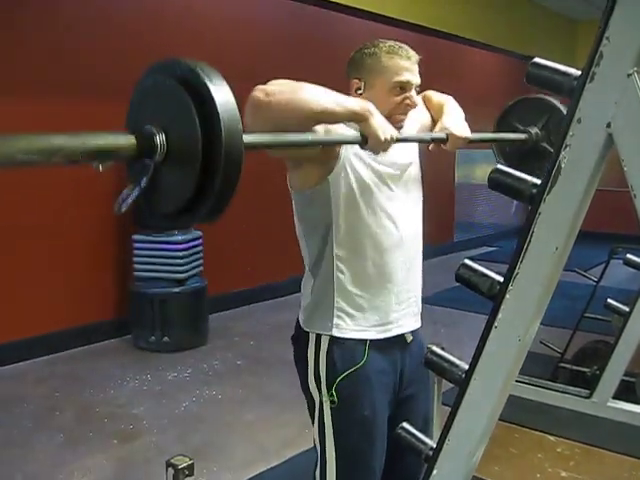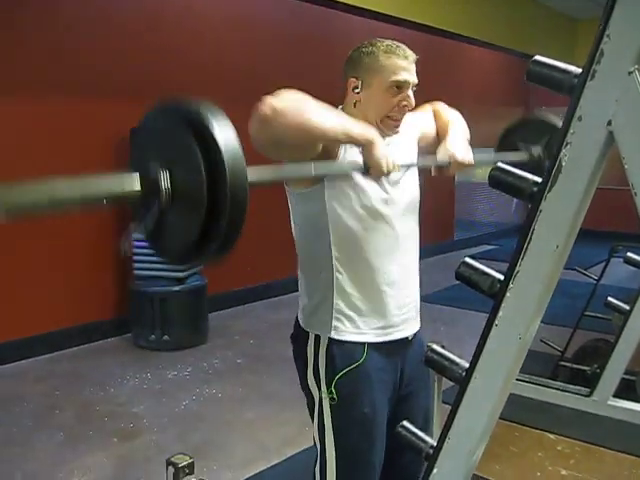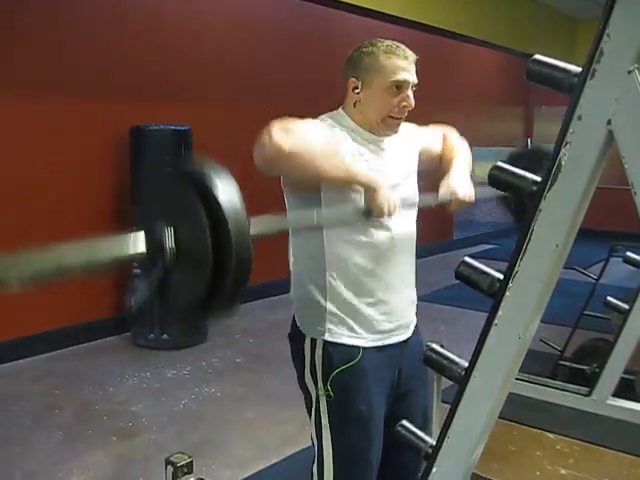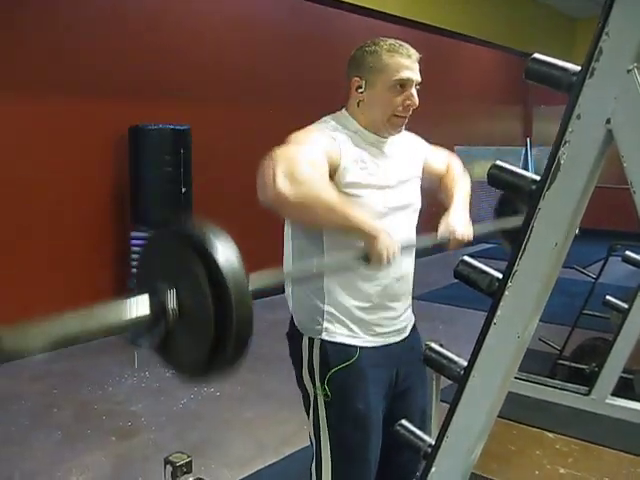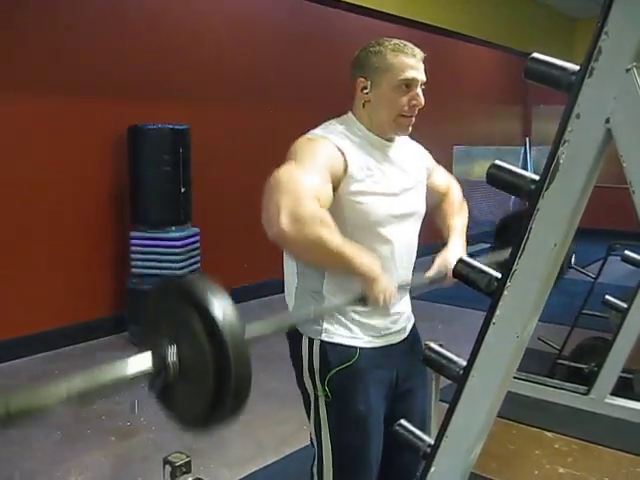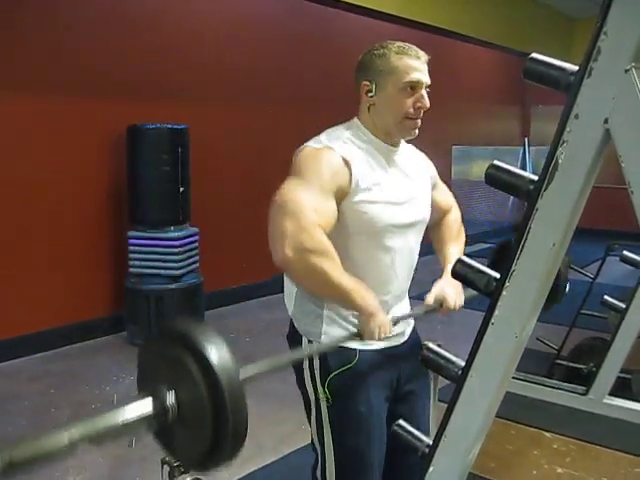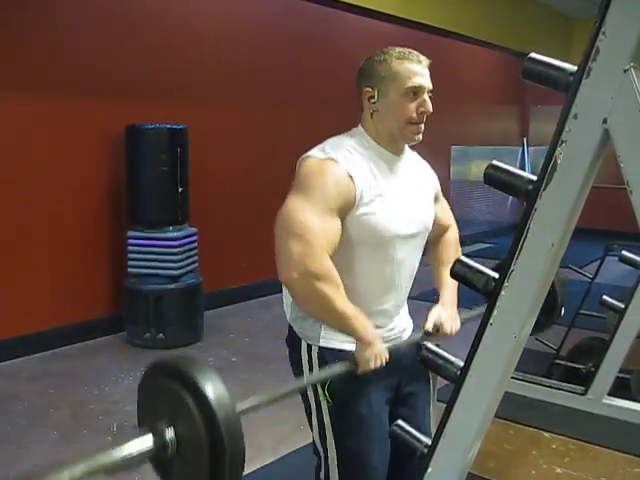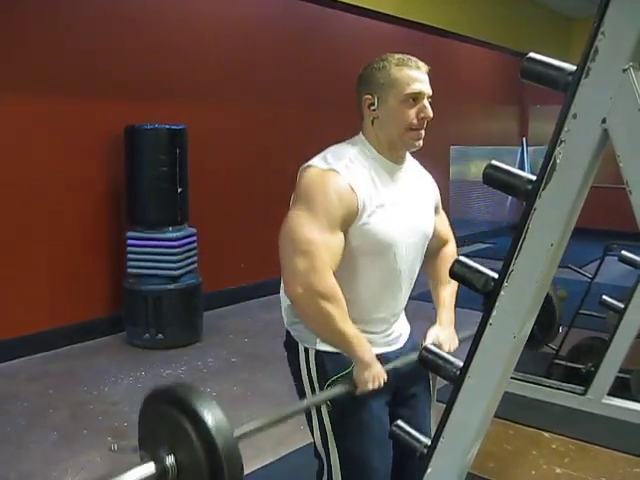
dt=0.1s
person 1, frame 1
left shoulder: (404, 129)
right shoulder: (325, 141)
left elbow: (437, 99)
right elbow: (264, 102)
left wrist: (452, 117)
right wrist: (362, 112)
left hip: (406, 335)
right hip: (344, 343)
person 1, frame 2
left shoulder: (405, 132)
right shoulder: (323, 140)
left elbow: (443, 113)
right elbow: (272, 114)
left wrist: (457, 139)
right wrist: (366, 136)
left hip: (407, 334)
right hip: (344, 344)
person 1, frame 3
left shoulder: (406, 138)
right shoulder: (322, 140)
left elbow: (448, 138)
right elbow: (276, 144)
left wrist: (458, 170)
right wrist: (368, 180)
left hip: (404, 334)
right hip: (341, 345)
person 1, frame 4
left shoulder: (407, 145)
right shoulder: (321, 143)
left elbow: (451, 167)
right elbow: (280, 185)
left wrist: (457, 208)
right wrist: (370, 229)
left hip: (401, 334)
right hip: (339, 345)
person 1, frame 5
left shoulder: (412, 152)
right shoulder: (325, 149)
left elbow: (449, 190)
right elbow: (285, 220)
left wrist: (454, 242)
right wrist: (368, 269)
left hip: (401, 335)
right hip: (339, 345)
person 1, frame 6
left shoulder: (418, 162)
right shoulder: (329, 159)
left elbow: (447, 213)
right elbow: (293, 246)
left wrist: (450, 273)
right wrist: (364, 306)
left hip: (399, 335)
right hip: (338, 347)
person 1, frame 7
left shoulder: (421, 171)
right shoulder: (332, 170)
left elbow: (445, 231)
right elbow: (300, 269)
left wrist: (448, 297)
right wrist: (363, 335)
left hip: (398, 340)
right hip: (337, 351)
person 1, frame 8
left shoulder: (421, 179)
right shoulder: (332, 179)
left elbow: (442, 246)
right elbow: (307, 284)
left wrist: (444, 318)
right wrist: (361, 357)
left hip: (398, 344)
right hip: (331, 354)
